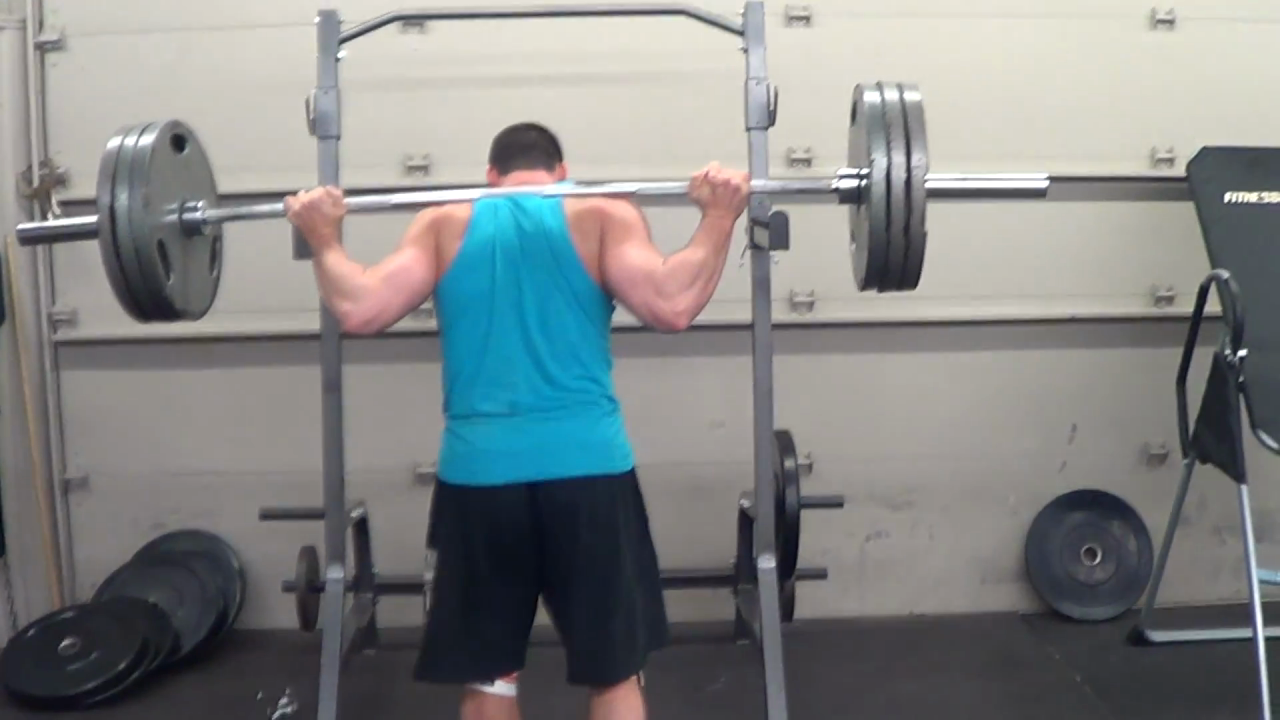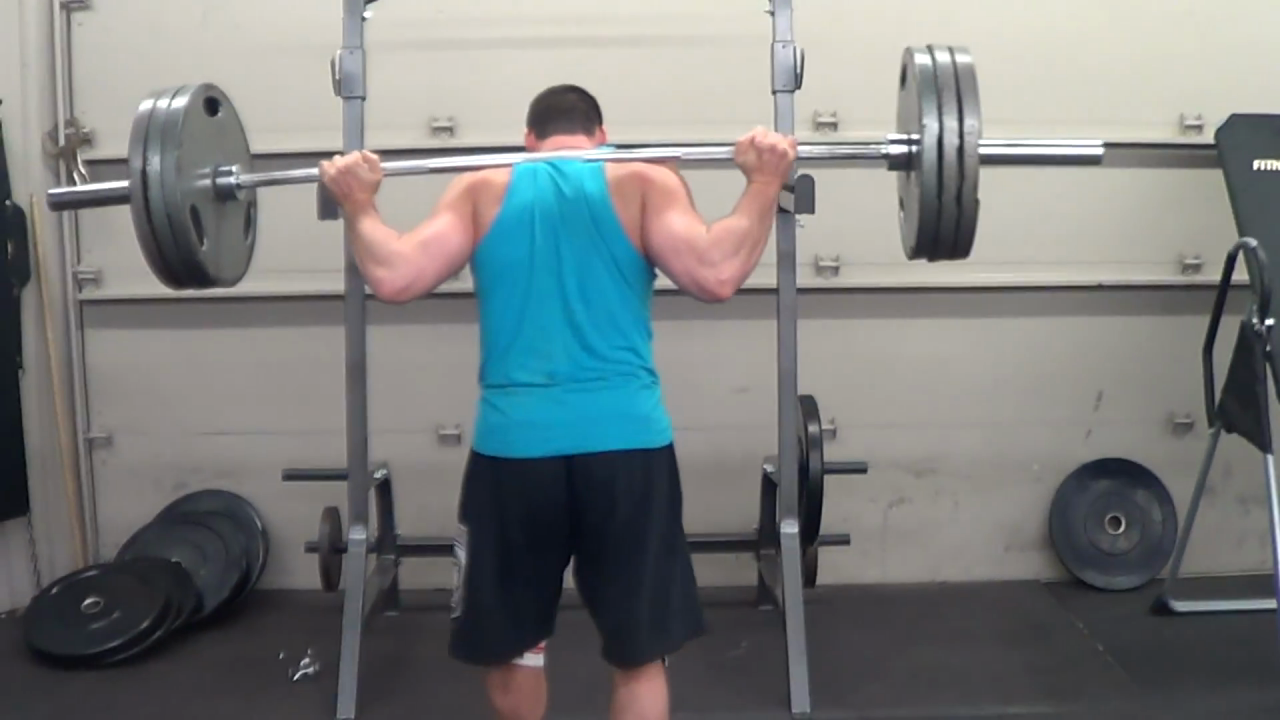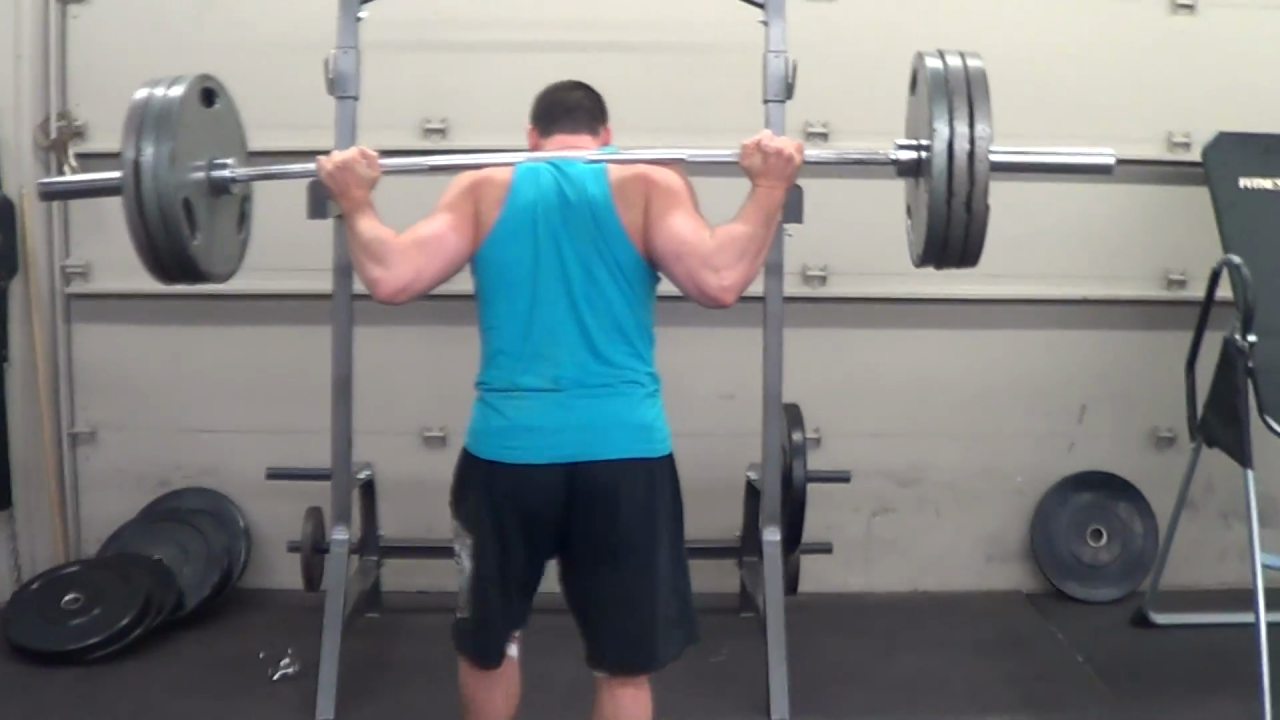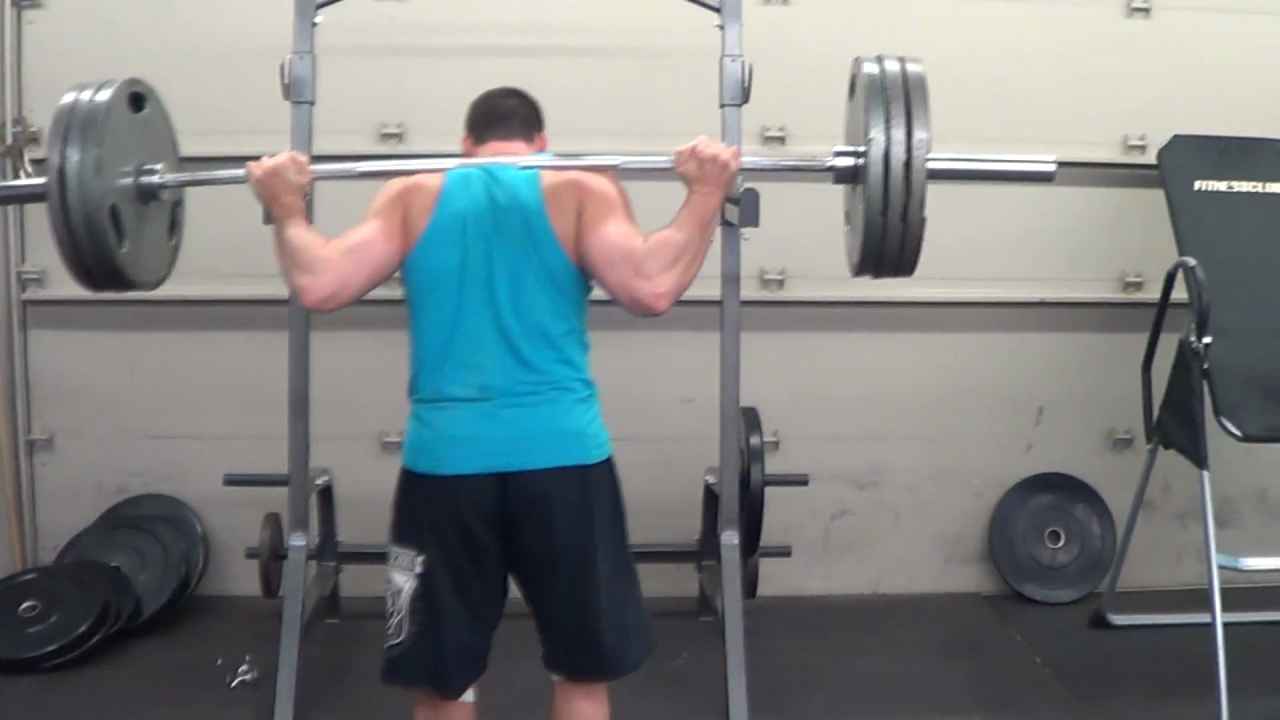
dt=0.3s
person 1, frame 1
left shoulder: (443, 225)
right shoulder: (604, 217)
left elbow: (359, 311)
right elbow: (672, 307)
left wrist: (324, 237)
right wrist: (718, 218)
left hip: (479, 474)
right hip: (589, 469)
right knee: (616, 671)
person 1, frame 2
left shoulder: (481, 190)
right shoulder: (644, 182)
left elbow: (395, 279)
right elbow: (716, 275)
left wrist: (358, 203)
right wrist: (764, 183)
left hip: (512, 444)
right hip: (626, 441)
left knee: (509, 640)
right knee: (639, 652)
person 1, frame 3
left shoulder: (482, 189)
right shoulder: (648, 184)
left elbow: (392, 279)
right elbow: (719, 281)
left wrist: (355, 199)
right wrist: (769, 186)
left hip: (507, 448)
right hip: (625, 449)
left knee: (487, 641)
right knee: (624, 662)
person 1, frame 4
left shoulder: (412, 197)
right shoulder: (582, 191)
left elbow: (319, 286)
right elbow: (653, 289)
left wrist: (286, 206)
right wrist: (705, 195)
left hip: (445, 463)
right hip: (563, 457)
right knee: (585, 665)
